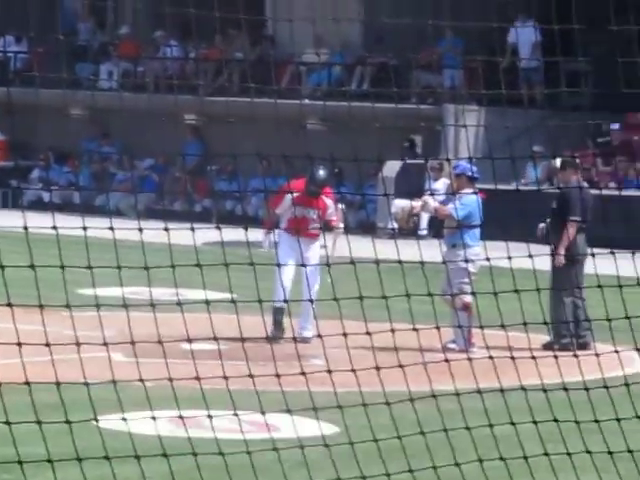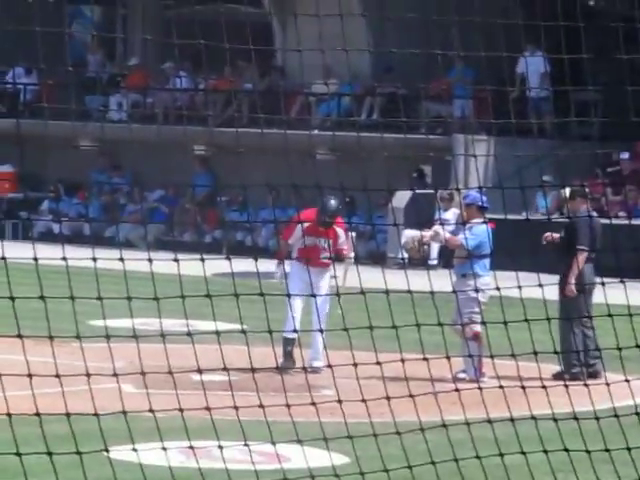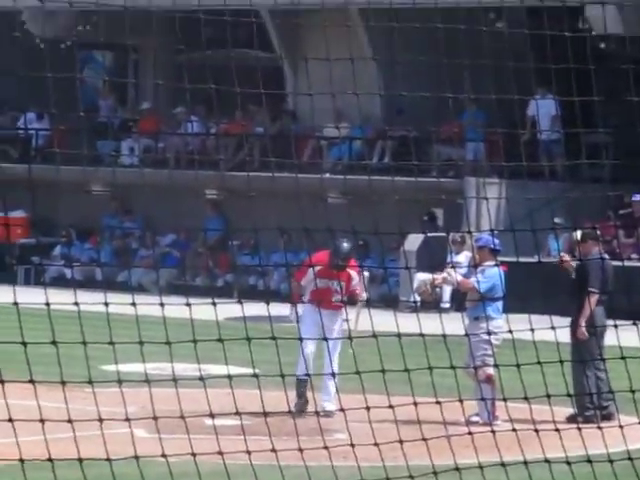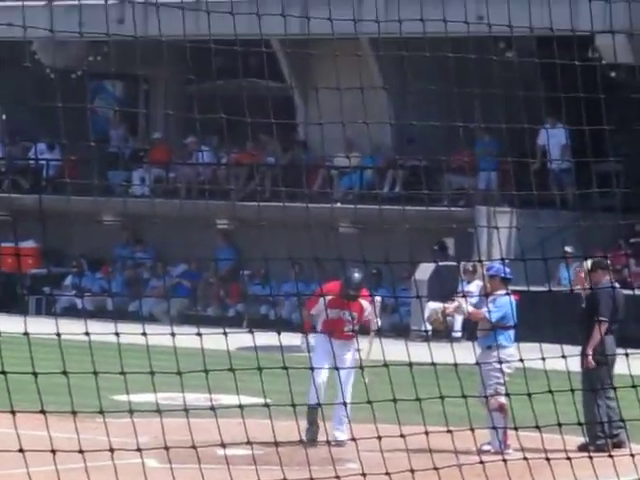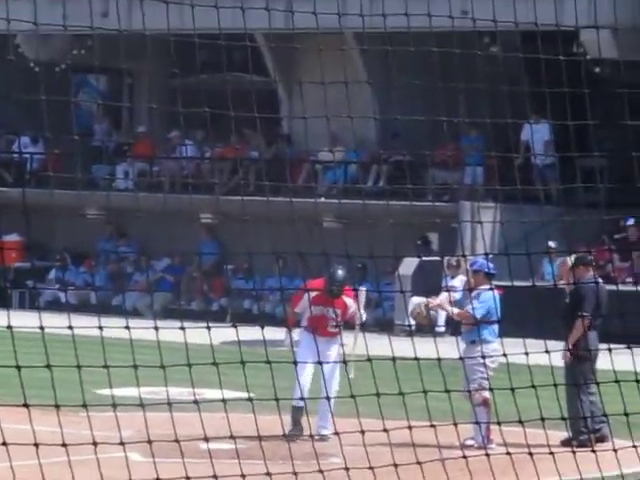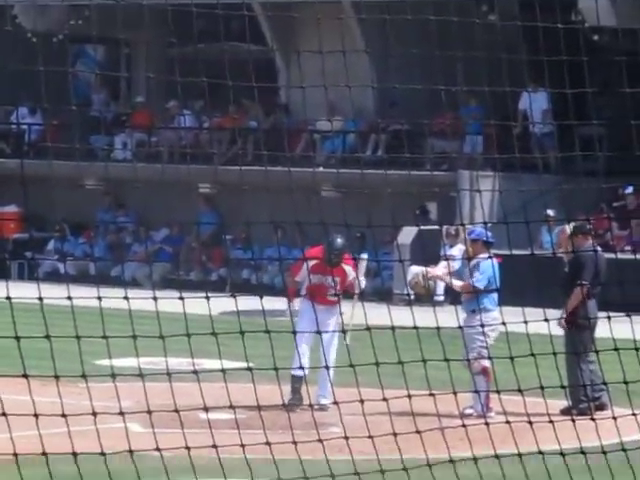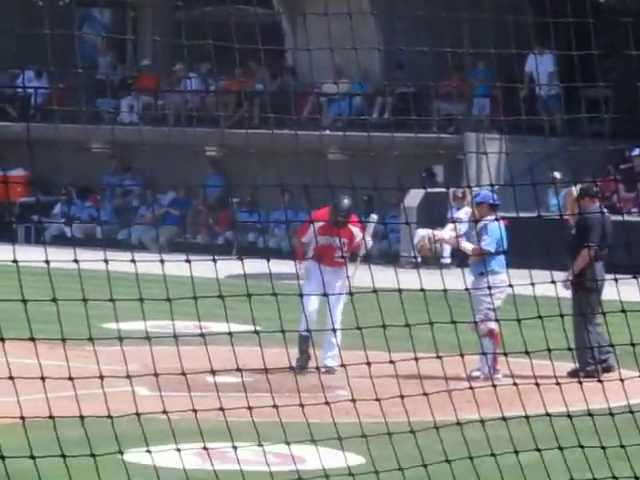
dt=0.1s
person 1, frame 1
left shoulder: (571, 191)
right shoulder: (581, 189)
left elbow: (573, 223)
left wrist: (560, 249)
right wrist: (548, 224)
left hip: (568, 247)
right hip: (577, 247)
left knee: (562, 293)
right knee: (575, 292)
left ankle: (564, 339)
right ankle: (582, 336)
person 1, frame 2
left shoulder: (579, 220)
right shoulder: (592, 218)
left elbow: (581, 252)
left wrist: (570, 279)
right wrist: (556, 238)
left hip: (577, 277)
right hip: (586, 276)
left knee: (571, 322)
right knee: (585, 322)
left ankle: (574, 369)
right ankle: (593, 365)
person 1, frame 3
left shoulder: (591, 262)
right shoulder: (603, 261)
left elbow: (592, 294)
left wrist: (581, 322)
right wrist: (570, 265)
left hip: (587, 318)
right hip: (598, 317)
left knee: (582, 365)
right knee: (596, 364)
left ankle: (588, 412)
right ankle: (606, 407)
person 1, frame 4
left shoulder: (602, 291)
right shoulder: (614, 289)
left elbow: (602, 323)
right elbow: (596, 308)
left wrist: (589, 350)
left hip: (598, 347)
right hip: (608, 346)
left knee: (593, 394)
right knee: (606, 392)
left ankle: (599, 440)
right ankle: (617, 436)
person 1, frame 5
left shoulder: (585, 287)
right shoulder: (598, 285)
left elbow: (583, 319)
right elbow: (573, 293)
left wrist: (568, 344)
left hip: (581, 343)
right hip: (590, 341)
left knee: (577, 389)
right knee: (588, 388)
left ankle: (582, 436)
right ankle: (599, 430)
person 1, frame 6
left shoulder: (584, 255)
right shoulder: (596, 253)
left elbow: (582, 288)
right elbow: (571, 260)
left wrist: (565, 312)
left hip: (579, 312)
right hip: (589, 310)
left knee: (577, 358)
right knee: (587, 356)
left ankle: (582, 404)
right ankle: (599, 398)
person 1, frame 7
left shoulder: (592, 218)
right shoulder: (601, 216)
left elbow: (588, 250)
right elbow: (575, 222)
left wrist: (571, 274)
left hip: (587, 275)
right hip: (594, 273)
left knee: (583, 320)
right knee: (591, 319)
left ankle: (589, 366)
right ankle: (606, 360)
person 2, frame 1
left shoulder: (469, 199)
right shoulder: (460, 198)
left elbow: (445, 213)
right elbow: (441, 210)
left wrist: (430, 203)
right wrist: (422, 205)
left hip: (465, 252)
right hip: (455, 251)
left knee: (462, 295)
right knee: (451, 294)
left ankle: (465, 342)
right ankle: (461, 338)
person 2, frame 2
left shoulder: (479, 229)
right shoulder: (471, 227)
left elbow: (456, 243)
right elbow: (452, 240)
left wrist: (440, 233)
right wrist: (431, 235)
left hip: (475, 282)
right hip: (466, 281)
left knee: (471, 325)
right knee: (461, 324)
left ankle: (476, 371)
right ankle: (471, 368)
person 2, frame 3
left shoulder: (491, 271)
right shoulder: (482, 270)
left elbow: (468, 286)
right elbow: (464, 283)
left wrist: (452, 275)
right wrist: (438, 279)
left hip: (487, 325)
right hip: (477, 324)
left knee: (483, 368)
right knee: (475, 367)
left ankle: (489, 415)
right ankle: (484, 411)
person 2, frame 4
left shoulder: (503, 300)
right shoulder: (493, 299)
left elbow: (481, 316)
right elbow: (477, 312)
left wrist: (463, 305)
right wrist: (454, 307)
left hip: (499, 354)
right hip: (490, 353)
left knee: (496, 397)
right knee: (488, 396)
left ankle: (500, 443)
right ankle: (497, 440)
person 2, frame 5
left shoulder: (487, 295)
right shoulder: (477, 294)
left elbow: (467, 316)
right elbow: (457, 308)
left wrist: (446, 307)
right wrist: (436, 303)
left hip: (484, 348)
right hip: (474, 348)
left knee: (480, 391)
right knee: (473, 391)
left ankle: (483, 438)
right ankle: (480, 435)
person 2, frame 6
left shoulder: (486, 264)
right shoulder: (476, 263)
left elbow: (471, 287)
right elbow: (460, 279)
left wrist: (449, 280)
right wrist: (438, 273)
left hip: (484, 317)
right hip: (475, 317)
left knee: (479, 361)
right knee: (474, 360)
left ankle: (482, 407)
right ankle: (480, 404)
person 2, frame 7
left shoulder: (492, 226)
right shoulder: (481, 226)
left elbow: (481, 252)
right elbow: (457, 238)
left wrist: (462, 243)
right wrist: (438, 235)
left hip: (491, 280)
right hip: (483, 280)
left knee: (485, 323)
right knee: (482, 323)
left ankle: (489, 370)
right ankle: (487, 366)
person 3, frame 1
left shoulder: (328, 198)
right shoulder: (292, 190)
left elbow: (331, 220)
right elbow: (273, 211)
left wrist: (337, 226)
right wrist: (268, 234)
left hip: (313, 243)
right hip: (289, 238)
left knee: (311, 286)
right knee: (284, 280)
left ankle: (305, 330)
right ankle: (277, 326)
person 3, frame 2
left shoulder: (339, 227)
right shoulder: (303, 220)
left elbow: (342, 250)
right elbow: (285, 242)
left wrist: (347, 255)
right wrist: (280, 264)
left hip: (323, 272)
right hip: (300, 268)
left knee: (321, 316)
right knee: (294, 310)
left ankle: (316, 361)
right ankle: (287, 356)
person 3, frame 3
left shoulder: (352, 270)
right shoulder: (316, 262)
left elbow: (356, 291)
right elbow: (298, 282)
left wrist: (360, 296)
right wrist: (294, 305)
left hip: (336, 314)
right hip: (312, 310)
left knee: (332, 359)
right knee: (307, 351)
left ankle: (328, 404)
right ankle: (301, 398)
person 3, frame 4
left shoulder: (364, 300)
right shoulder: (327, 292)
left elbow: (368, 320)
right elbow: (309, 312)
left wrist: (373, 324)
right wrist: (305, 334)
left hip: (348, 344)
right hip: (325, 340)
left knee: (345, 389)
right knee: (318, 380)
left ankle: (340, 433)
right ankle: (312, 425)
person 3, frame 5
left shoulder: (348, 297)
right shoulder: (311, 289)
left elbow: (352, 317)
right elbow: (293, 310)
left hip: (332, 342)
right hip: (309, 337)
left knee: (330, 385)
right knee: (303, 380)
left ankle: (324, 429)
right ankle: (296, 425)
person 3, frame 6
left shoulder: (347, 265)
right shoulder: (310, 258)
left elbow: (351, 285)
right elbow: (293, 279)
left wrist: (359, 285)
right wrist: (290, 301)
left hip: (332, 310)
right hip: (309, 306)
left knee: (329, 354)
right knee: (302, 348)
left ankle: (324, 398)
right ankle: (295, 394)
person 3, frame 7
left shoulder: (354, 226)
right shoulder: (317, 219)
left elbow: (358, 248)
right elbow: (300, 240)
left wrist: (365, 245)
right wrist: (301, 261)
left hip: (339, 272)
right hip: (316, 267)
left knee: (335, 316)
right knee: (309, 308)
left ankle: (331, 361)
right ankle: (303, 355)
